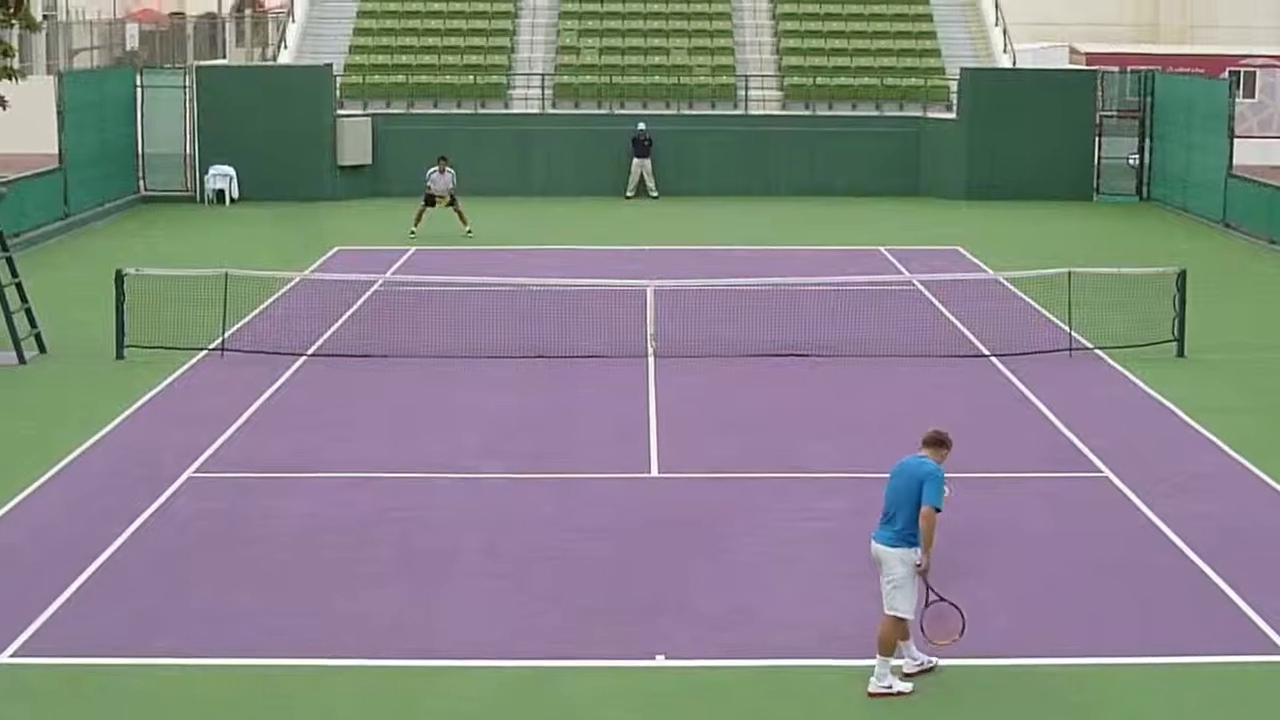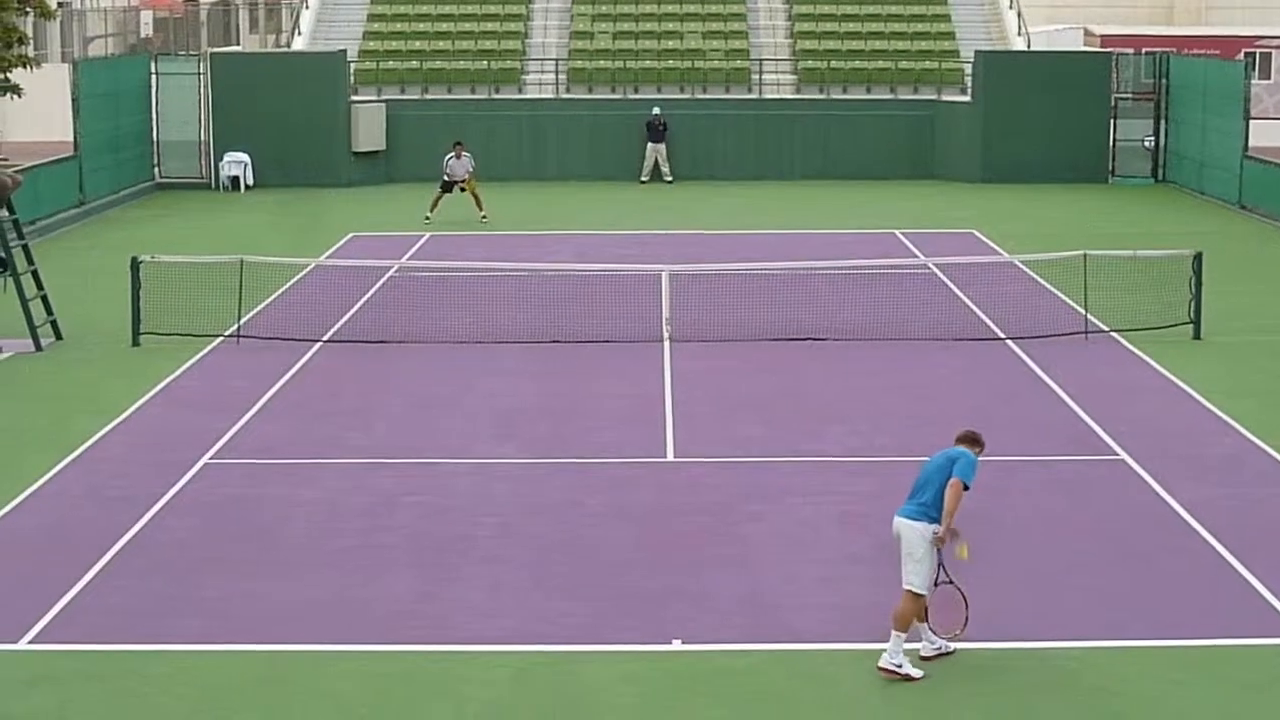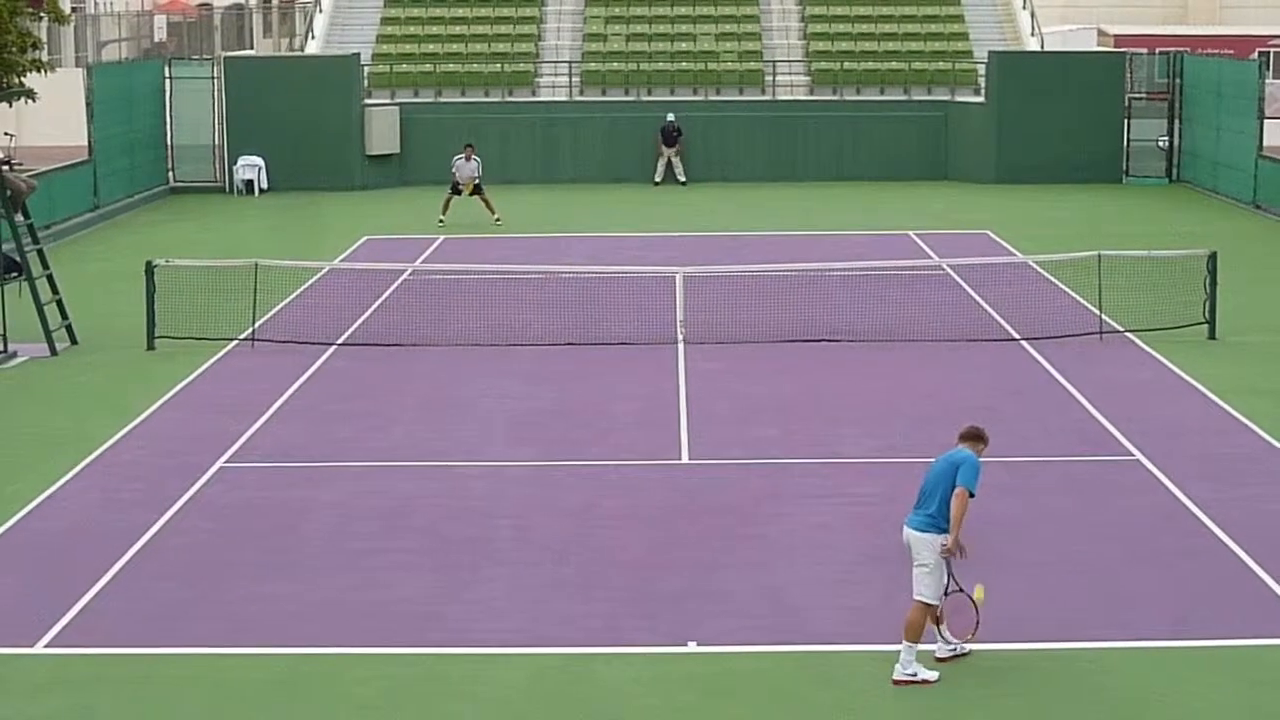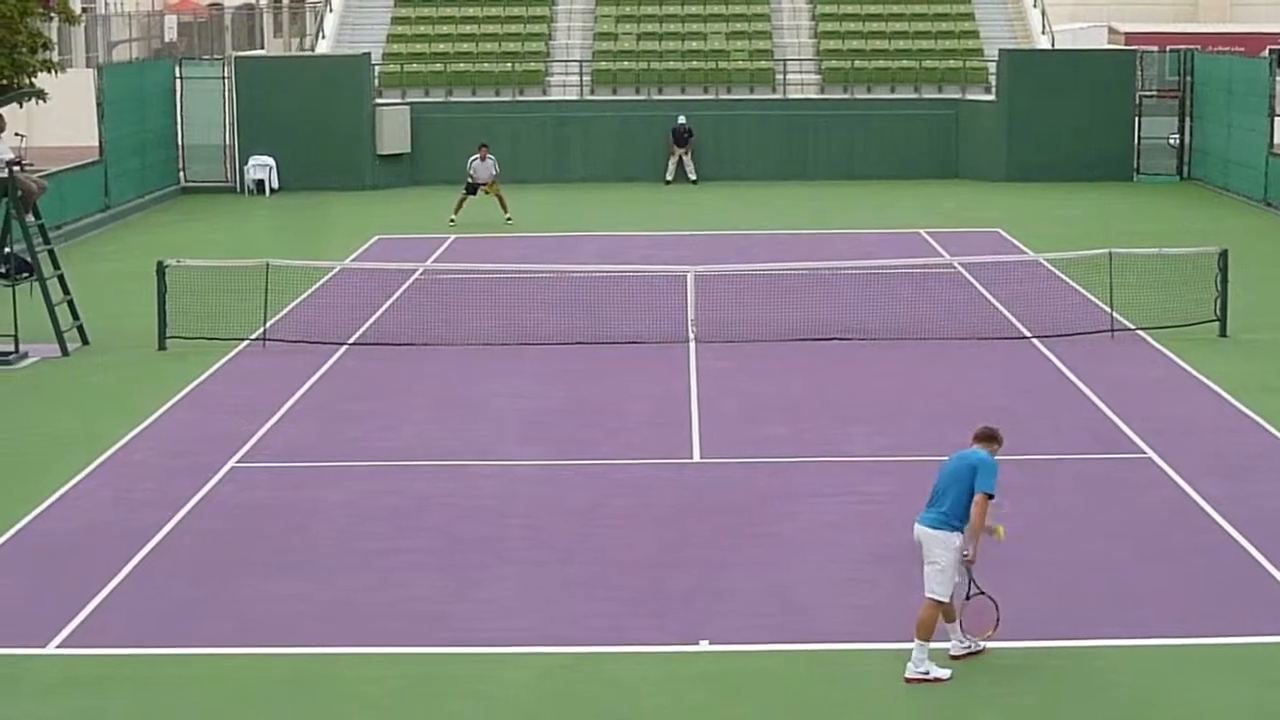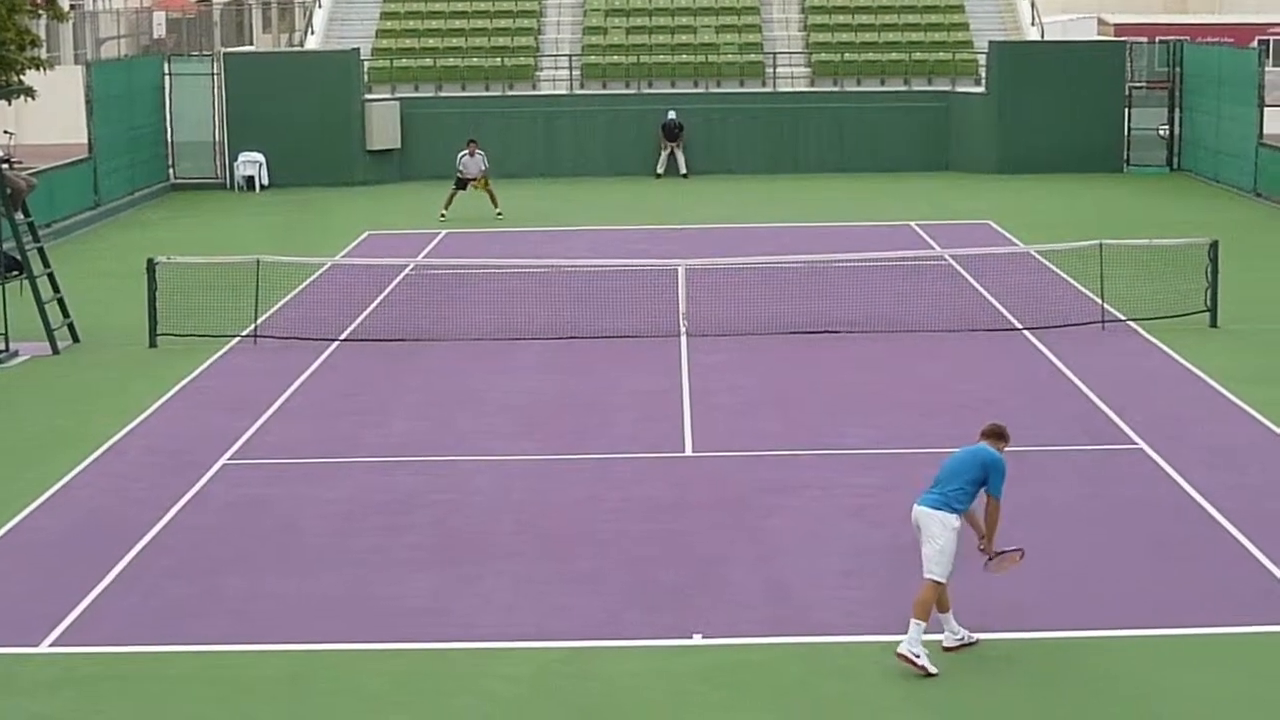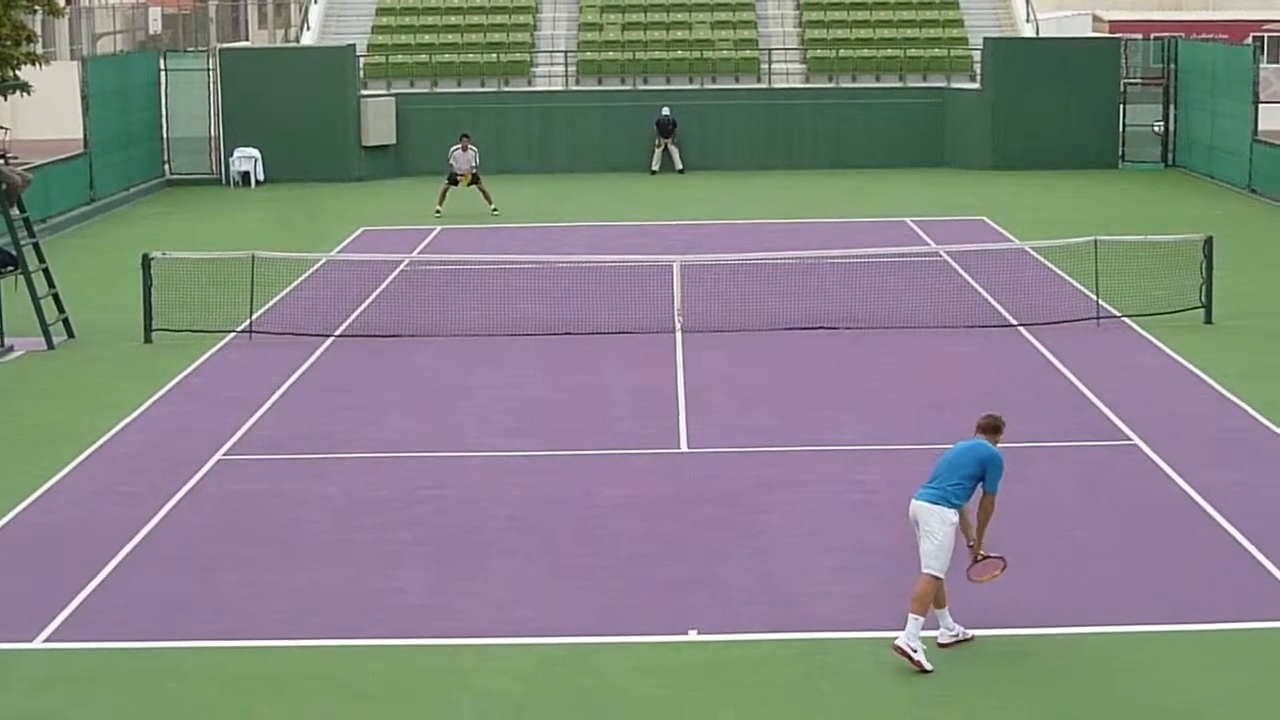
dt=0.4s
person 1, frame 1
left shoulder: (902, 465)
right shoulder: (933, 472)
right elbow: (927, 514)
right wrist: (926, 554)
left hip: (882, 541)
right hip: (900, 549)
left knee: (900, 608)
right knee: (895, 613)
left ankle: (913, 660)
right ankle: (881, 680)
person 1, frame 2
left shoulder: (942, 456)
right shoulder: (968, 457)
right elbow: (954, 486)
left wrist: (943, 527)
right wrist: (945, 525)
left hip: (905, 518)
right hip: (918, 525)
left knee: (920, 586)
right knee: (913, 591)
left ankle: (930, 643)
right ankle: (893, 657)
person 1, frame 3
left shoulder: (944, 459)
right shoulder: (970, 460)
right elbow: (959, 496)
left wrist: (951, 538)
right wrist: (953, 536)
left hip: (915, 527)
right hip: (929, 535)
left knee: (934, 592)
right knee: (924, 600)
left ankle: (946, 645)
right ankle: (905, 667)
person 1, frame 4
left shoulder: (956, 459)
right shoulder: (987, 461)
right elbow: (980, 502)
left wrist: (980, 526)
right wrist: (973, 545)
left hip: (926, 525)
right hip: (942, 533)
left knee: (944, 590)
right knee: (935, 598)
left ankle: (960, 643)
right ankle: (918, 665)
person 1, frame 5
left shoulder: (964, 454)
right shoulder: (995, 460)
right elbow: (992, 505)
left wrist: (981, 533)
right wrist: (989, 541)
left hip: (923, 508)
right hip: (940, 516)
left knee: (939, 576)
right knee: (933, 580)
left ankle: (953, 633)
right ankle: (912, 645)
person 1, frame 6
left shoulder: (960, 448)
right shoulder: (993, 456)
right elbow: (987, 502)
left wrist: (969, 536)
right wrist: (979, 540)
left hip: (920, 503)
right hip: (938, 512)
left knee: (936, 572)
right knee: (931, 575)
left ankle: (948, 630)
right ankle: (909, 638)
